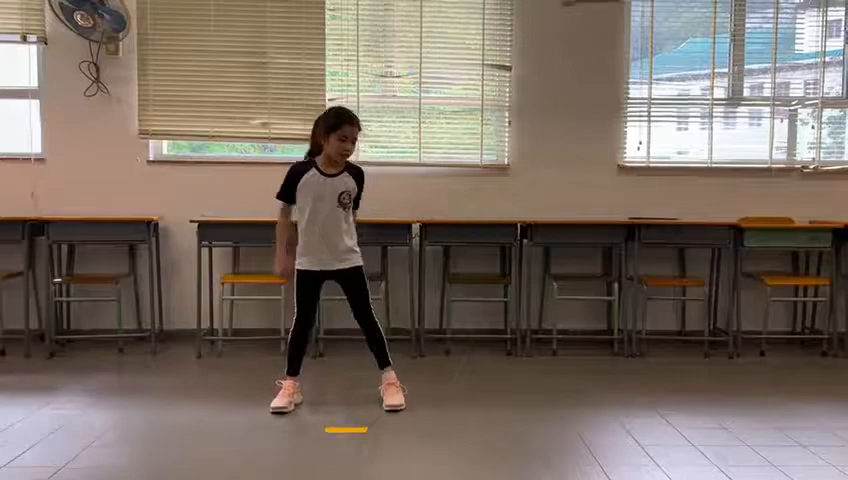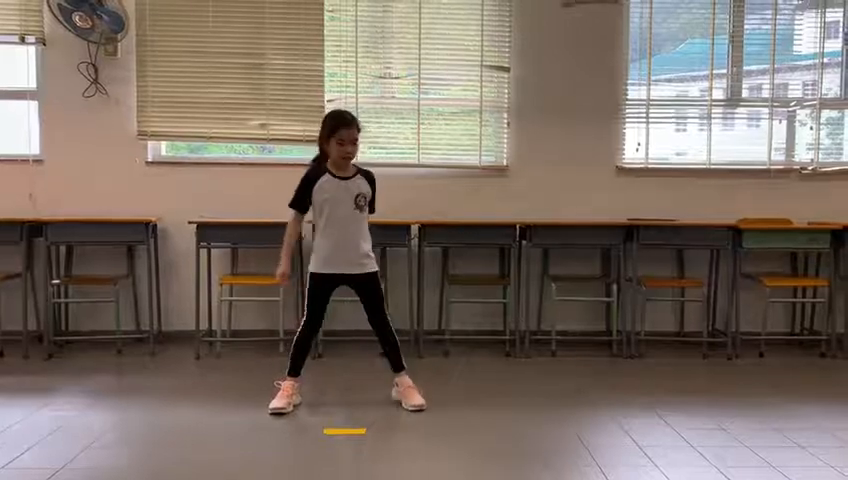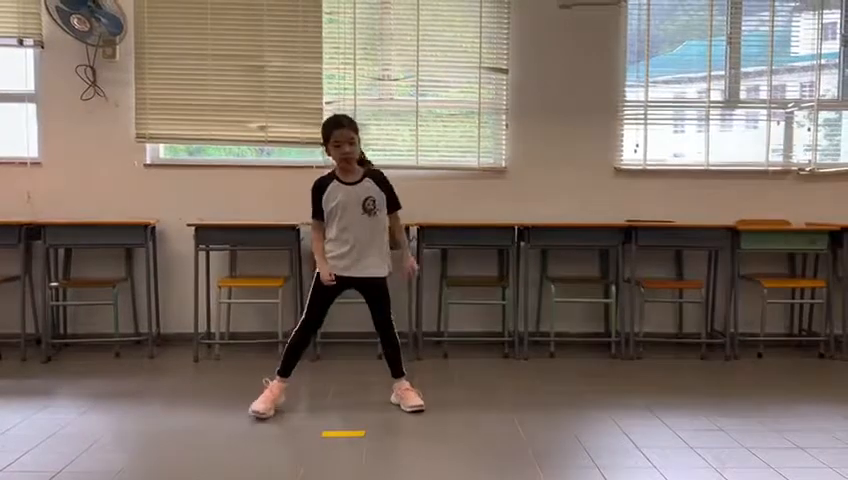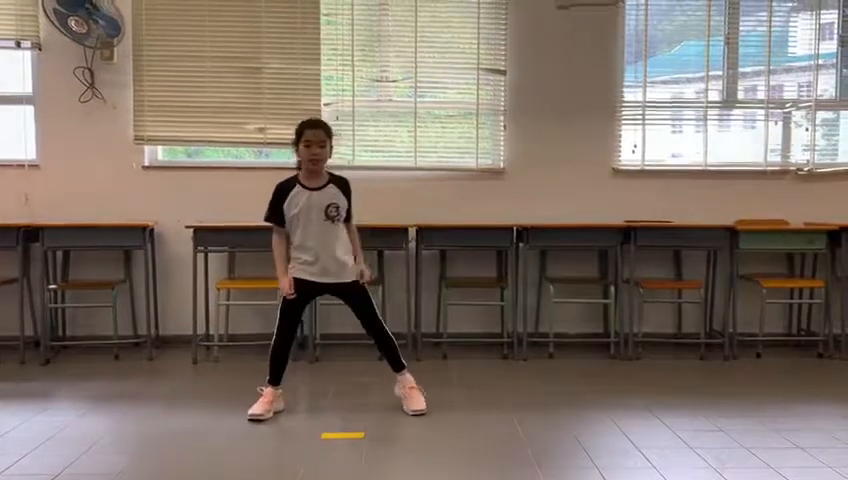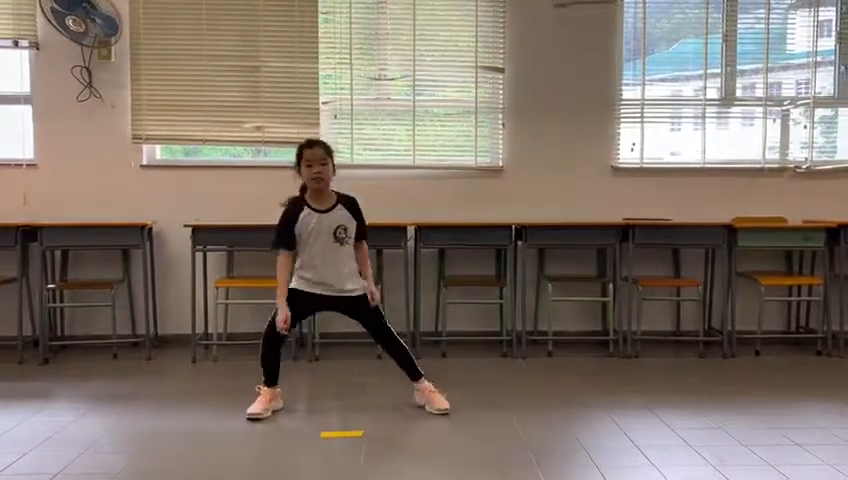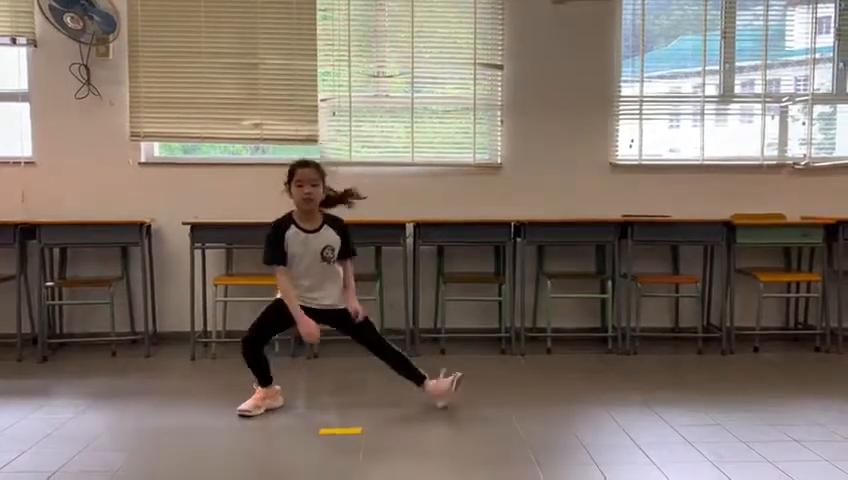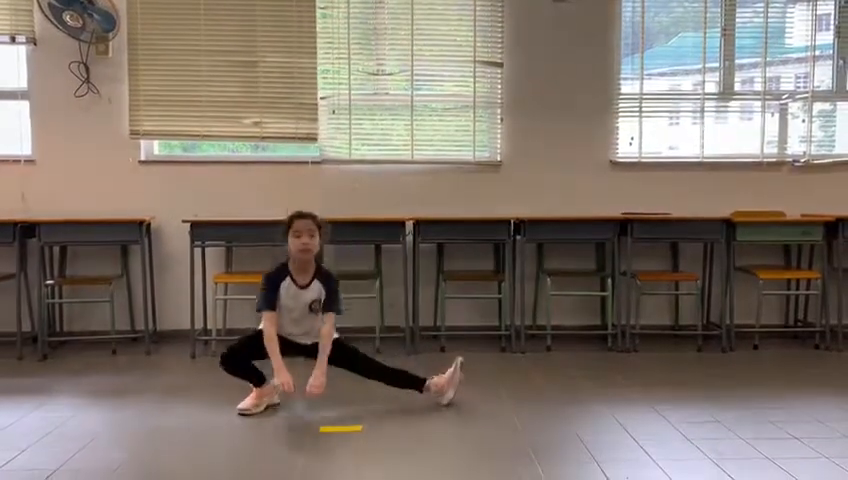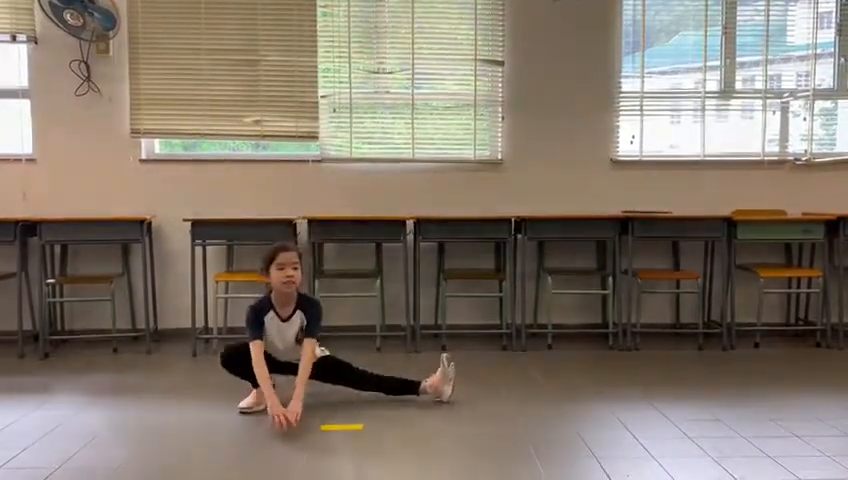
dt=0.3s
person 1, frame 1
left shoulder: (355, 175)
right shoulder: (300, 172)
right elbow: (285, 214)
right wrist: (282, 255)
left hip: (347, 260)
right hip: (308, 261)
left knee: (365, 317)
right knee: (303, 321)
left ankle: (389, 379)
right ankle: (291, 384)
person 1, frame 2
left shoulder: (365, 178)
right shoulder: (314, 179)
right elbow: (296, 220)
right wrist: (284, 260)
left hip: (363, 265)
right hip: (323, 267)
left knee: (380, 322)
right knee: (310, 324)
left ankle: (402, 382)
right ankle: (290, 385)
person 1, frame 3
left shoulder: (377, 180)
right shoulder: (322, 186)
left elbow: (393, 220)
right elbow: (317, 230)
left wrist: (407, 255)
right wrist: (322, 264)
left hip: (372, 269)
right hip: (334, 269)
left knee: (385, 325)
right knee: (308, 325)
left ankle: (401, 385)
right ankle: (277, 387)
person 1, frame 4
left shoulder: (340, 186)
right shoulder: (285, 191)
right elbow: (279, 236)
left wrist: (359, 261)
right wrist: (283, 274)
left hip: (343, 272)
right hip: (302, 274)
left knee: (374, 325)
right knee: (284, 332)
left ankle: (405, 381)
right ankle: (272, 393)
person 1, frame 5
left shoulder: (349, 205)
right shoulder: (294, 212)
left elbow: (360, 245)
right elbow: (284, 258)
left wrist: (369, 282)
right wrist: (282, 304)
left hip: (349, 288)
right hip: (306, 287)
left knee: (385, 335)
right knee: (272, 334)
left ankle: (422, 386)
right ankle: (270, 393)
person 1, frame 6
left shoulder: (337, 227)
right shoulder: (279, 230)
left elbow: (346, 265)
right elbow: (281, 277)
left wrist: (352, 298)
right wrist: (301, 319)
left hip: (334, 302)
right hip: (293, 302)
left knee: (377, 343)
right knee: (250, 342)
left ankle: (431, 385)
right ankle: (267, 392)
person 1, frame 7
left shoulder: (327, 280)
right shoulder: (274, 278)
left elbow: (327, 326)
right elbow: (269, 325)
left wrist: (320, 371)
right wrist: (279, 370)
left hip: (316, 337)
right hip: (280, 336)
left knee: (367, 366)
right knee: (229, 359)
left ankle: (431, 386)
right ankle: (263, 389)
person 1, frame 8
left shoulder: (310, 306)
right shoulder: (257, 311)
left elbow: (307, 353)
right elbow: (257, 356)
left wrist: (297, 400)
right wrist: (272, 401)
left hip: (310, 361)
right hip: (274, 361)
left knee: (361, 378)
right knee: (230, 357)
left ankle: (427, 386)
right ankle: (260, 391)
